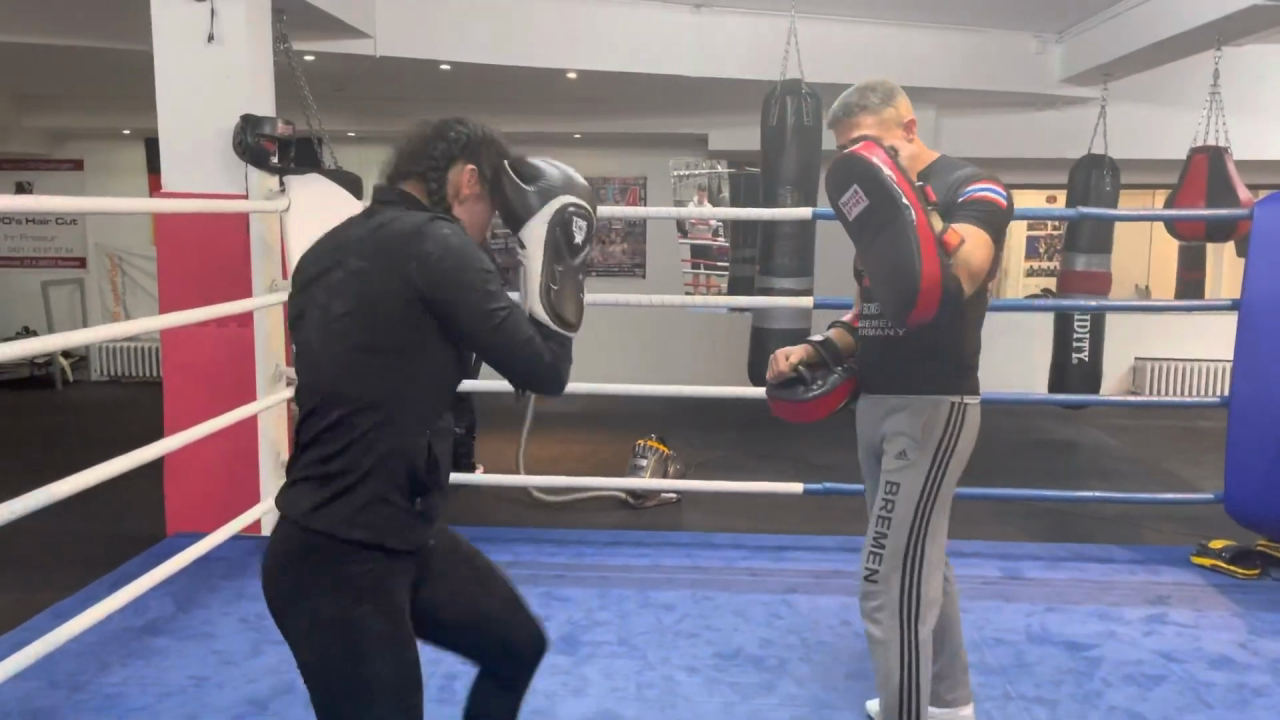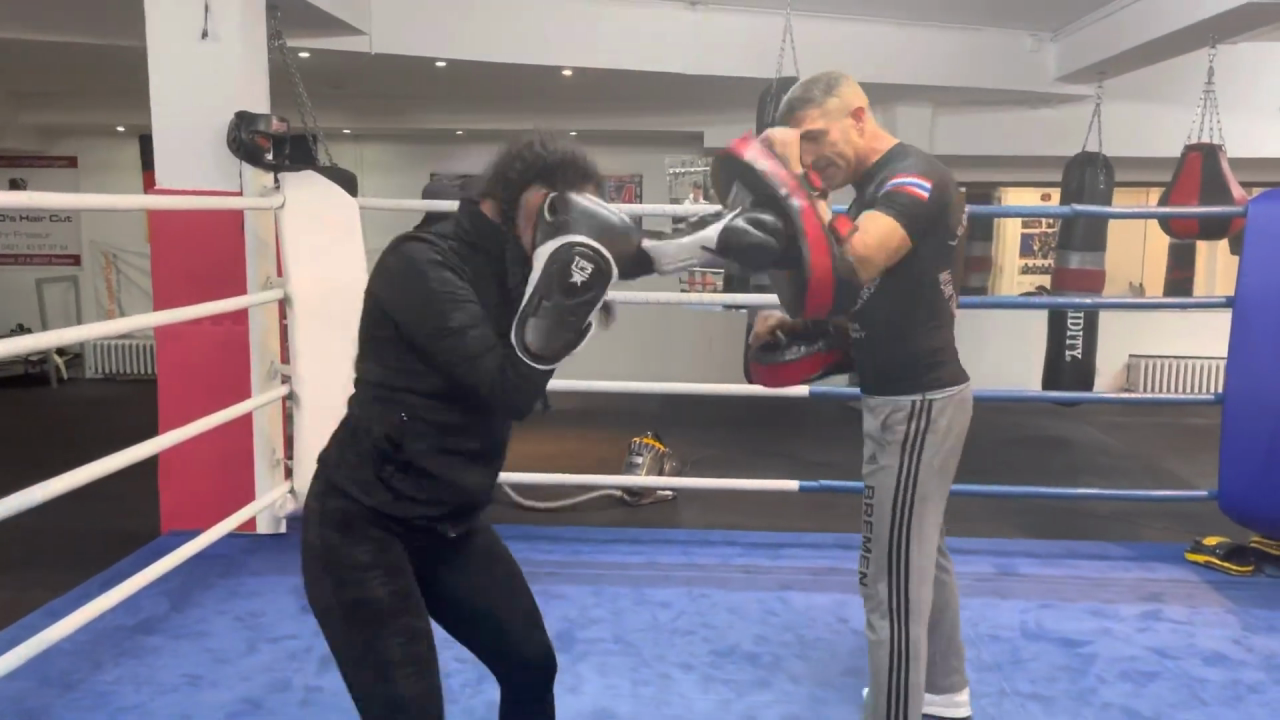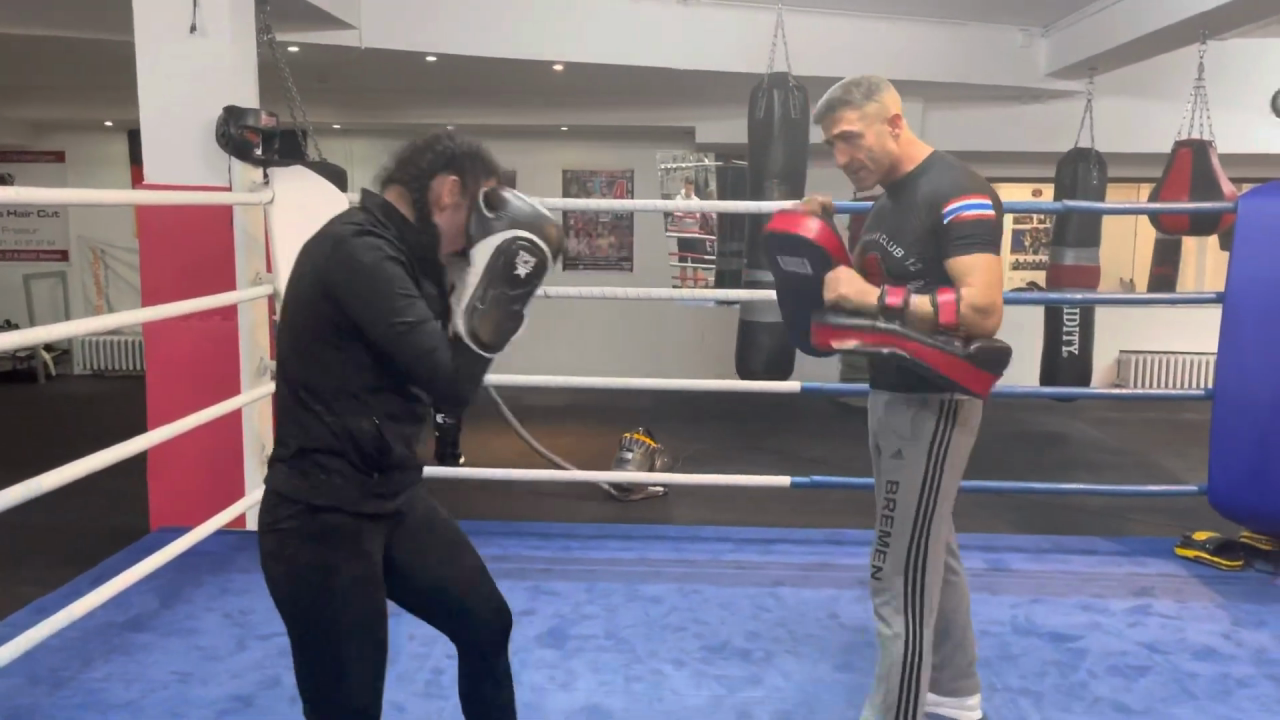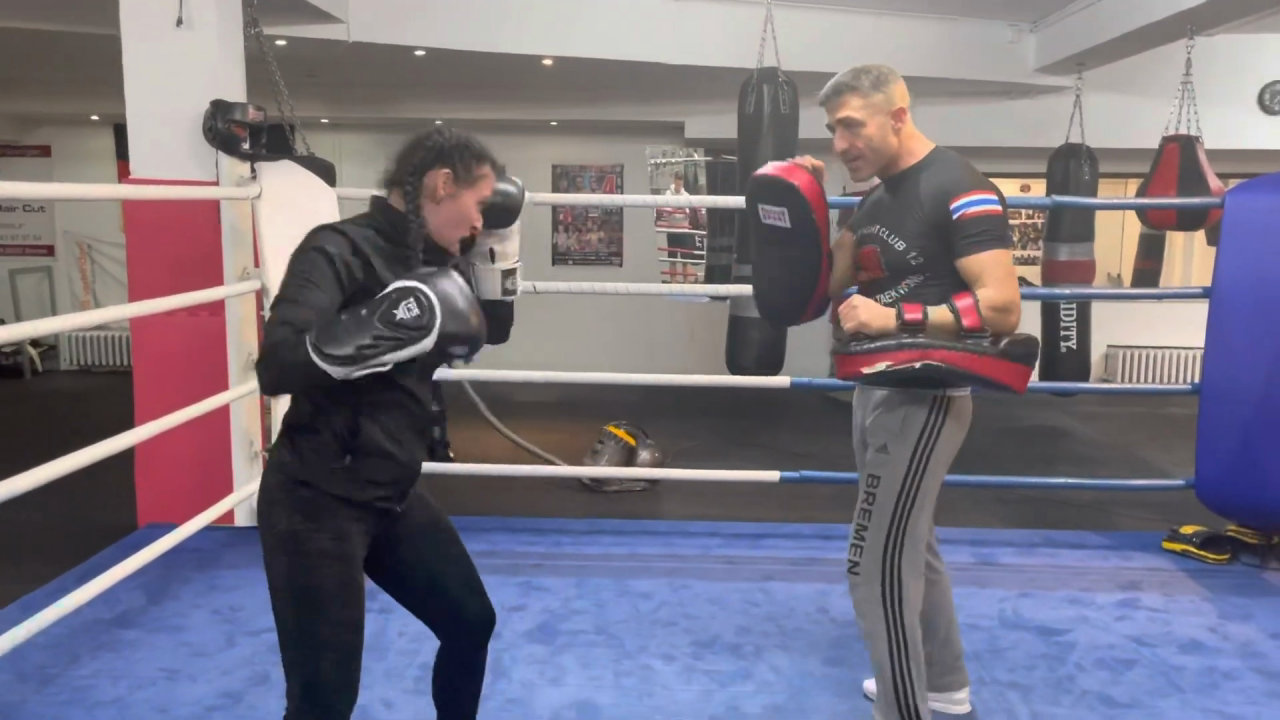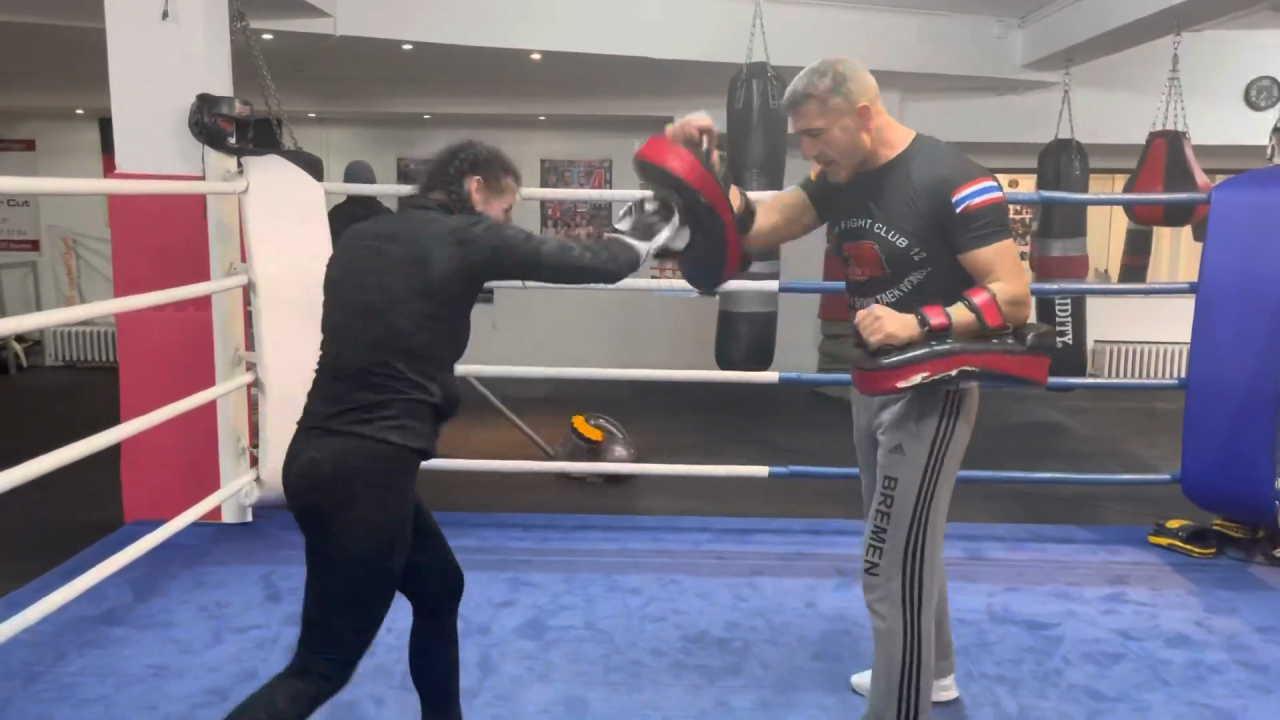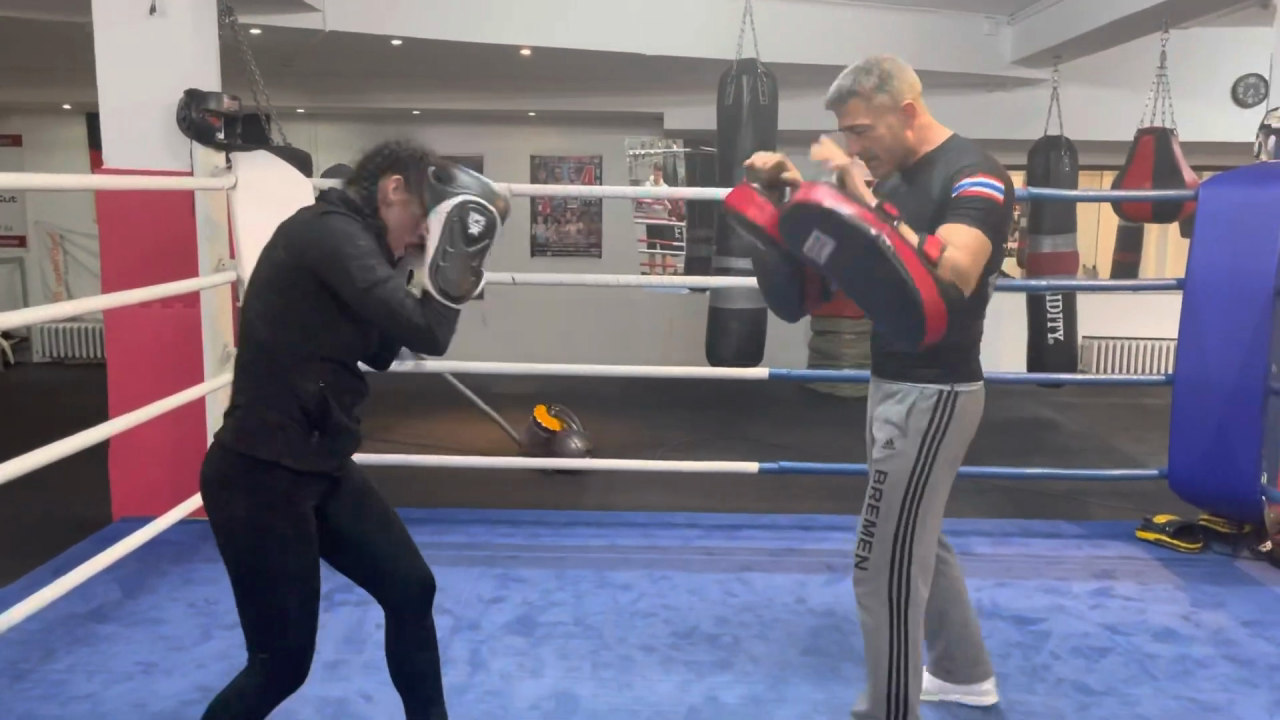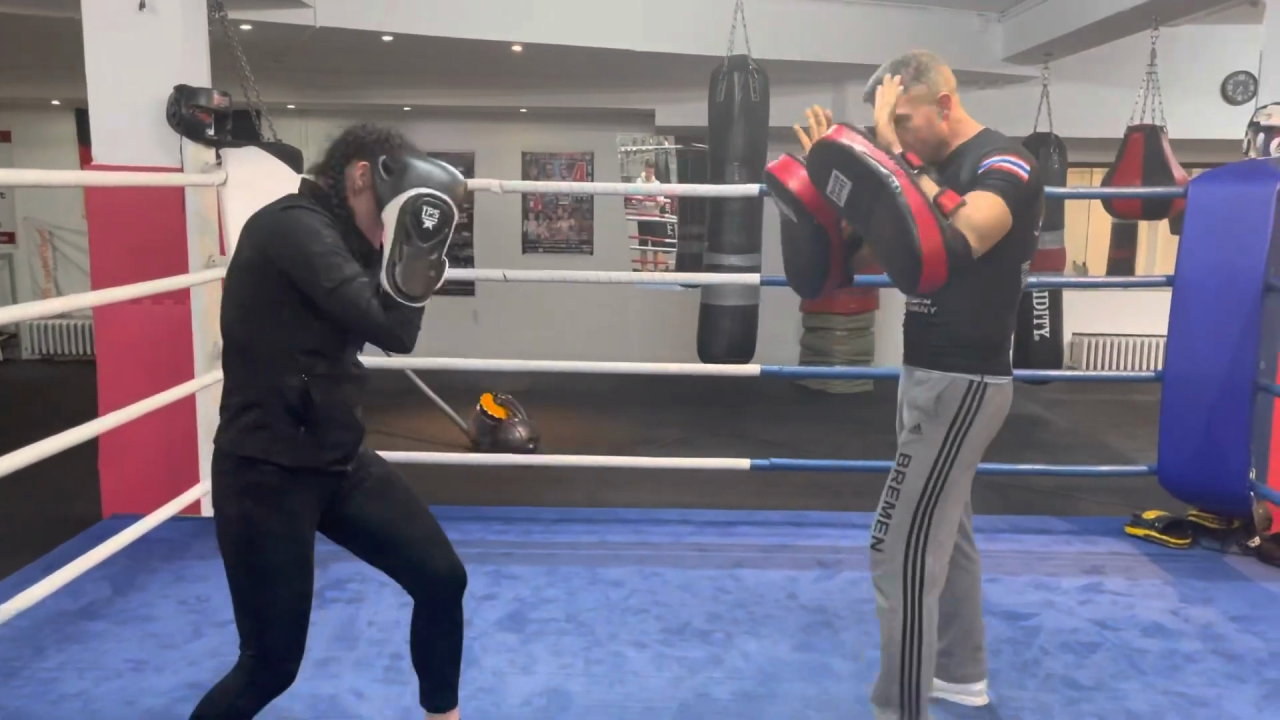
dt=0.3s
person 1, frame 1
left shoulder: (971, 189)
left elbow: (959, 279)
right wrist: (813, 350)
left hip: (934, 408)
right hip: (875, 403)
left knee: (890, 584)
right knee: (920, 566)
person 1, frame 2
left shoulder: (912, 177)
right shoulder: (880, 187)
left elbow: (851, 265)
left wrist: (791, 182)
right wrist: (796, 324)
left hip: (917, 402)
right hip: (907, 397)
left knee: (889, 580)
right knee: (920, 555)
person 1, frame 3
left shoulder: (959, 195)
right shoulder: (888, 201)
left elbow: (982, 312)
right elbow: (871, 286)
left wrist: (874, 297)
left hip: (934, 404)
right hip: (894, 397)
left knee: (901, 575)
right knee: (929, 552)
person 1, frame 4
left shoulder: (959, 192)
right shoulder: (877, 198)
left elbow: (1002, 308)
right elbow: (826, 278)
left wrist: (898, 318)
left hip: (922, 402)
right hip: (876, 394)
left knee: (874, 569)
right knee: (910, 546)
person 1, frame 5
left shoulder: (955, 181)
right shoulder: (838, 179)
left elbow: (1014, 298)
right elbow: (752, 229)
left wrist: (919, 326)
left hip: (932, 396)
right hip: (874, 390)
left knee: (893, 565)
right knee: (904, 548)
person 1, frame 6
left shoulder: (975, 179)
right shoulder: (898, 178)
left elbow: (949, 277)
left wrist: (865, 197)
right wrist: (793, 191)
left hip: (933, 395)
right hip: (900, 387)
left knee: (884, 562)
right knee: (917, 538)
person 1, frame 7
left shoulder: (1004, 165)
right shoulder: (938, 166)
left elbow: (960, 237)
left wrist: (894, 149)
left hip: (963, 384)
right hip: (932, 376)
left knee: (900, 549)
right knee: (946, 531)
person 2, frame 1
left shoulder: (329, 252)
right shoulder: (433, 245)
right elbow: (541, 370)
right wrist: (552, 240)
left hip: (396, 534)
right hip: (339, 556)
left knee: (517, 645)
person 2, frame 2
left shoulder: (519, 257)
right shoulder: (427, 260)
right elbow: (506, 392)
right wrist: (572, 267)
left hip: (449, 516)
right hip: (361, 519)
left knee: (531, 664)
person 2, frame 3
left shoulder: (393, 247)
right shoulder: (355, 250)
left elbow: (430, 349)
right elbow: (450, 381)
left wrist: (479, 271)
right wrist: (502, 268)
left hip: (386, 499)
right hip: (321, 518)
left knee: (487, 623)
person 2, frame 4
left shoulder: (437, 260)
right shoulder: (336, 250)
left elbow: (488, 331)
right elbow: (279, 366)
left wrist: (497, 248)
right wrist: (391, 323)
left hip: (391, 491)
right hip: (317, 497)
left knee: (471, 620)
person 2, frame 5
left shoulder: (360, 241)
right shoulder: (467, 237)
right elbow: (587, 263)
right wrist: (651, 226)
left hip: (328, 456)
right hip: (364, 470)
left knee: (439, 590)
right knee: (322, 668)
person 2, frame 6
left shoulder: (344, 237)
right shoulder: (329, 231)
left elbow: (380, 348)
right elbow: (426, 332)
left wrist: (427, 254)
right wrist: (460, 235)
left hip: (320, 465)
right hip: (260, 473)
left knee: (412, 590)
right knee: (282, 663)
person 2, frame 7
left shoulder: (326, 231)
right shoulder: (290, 226)
left elbow: (350, 330)
right elbow: (391, 328)
left wrist: (385, 247)
right wrist: (420, 226)
left hip: (337, 459)
right hip: (264, 474)
left knee: (441, 578)
right knee: (271, 662)
